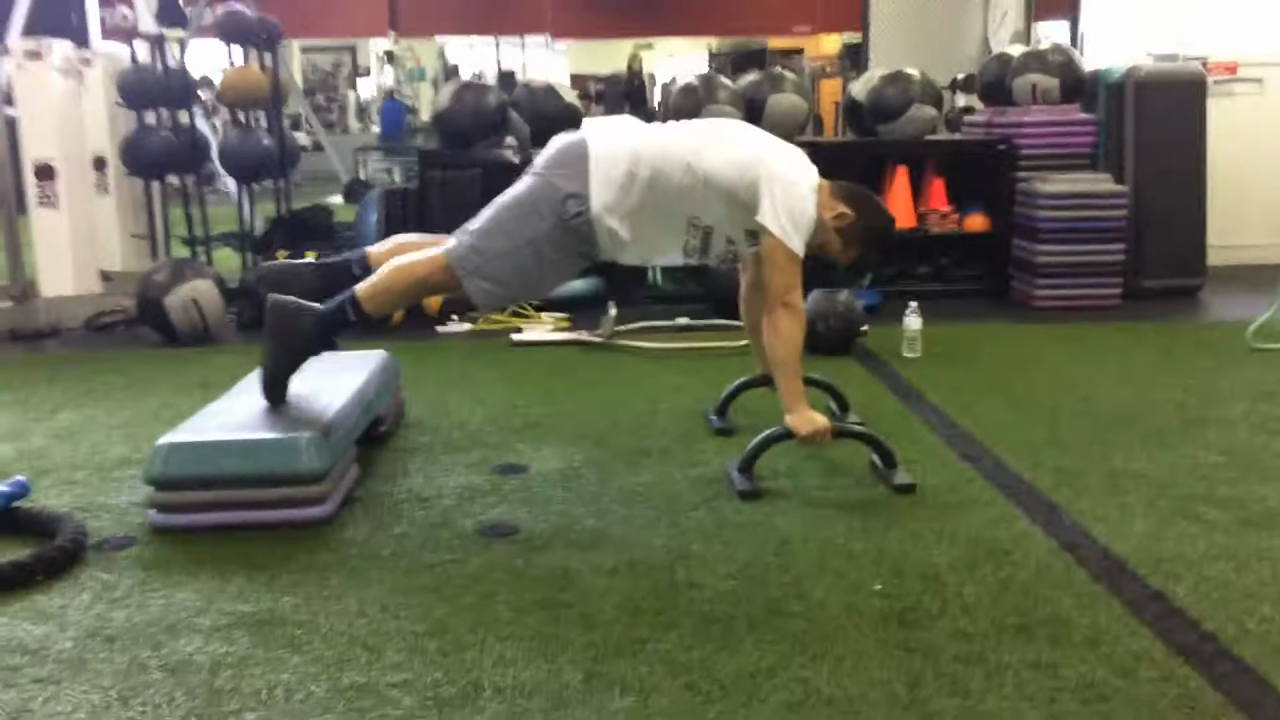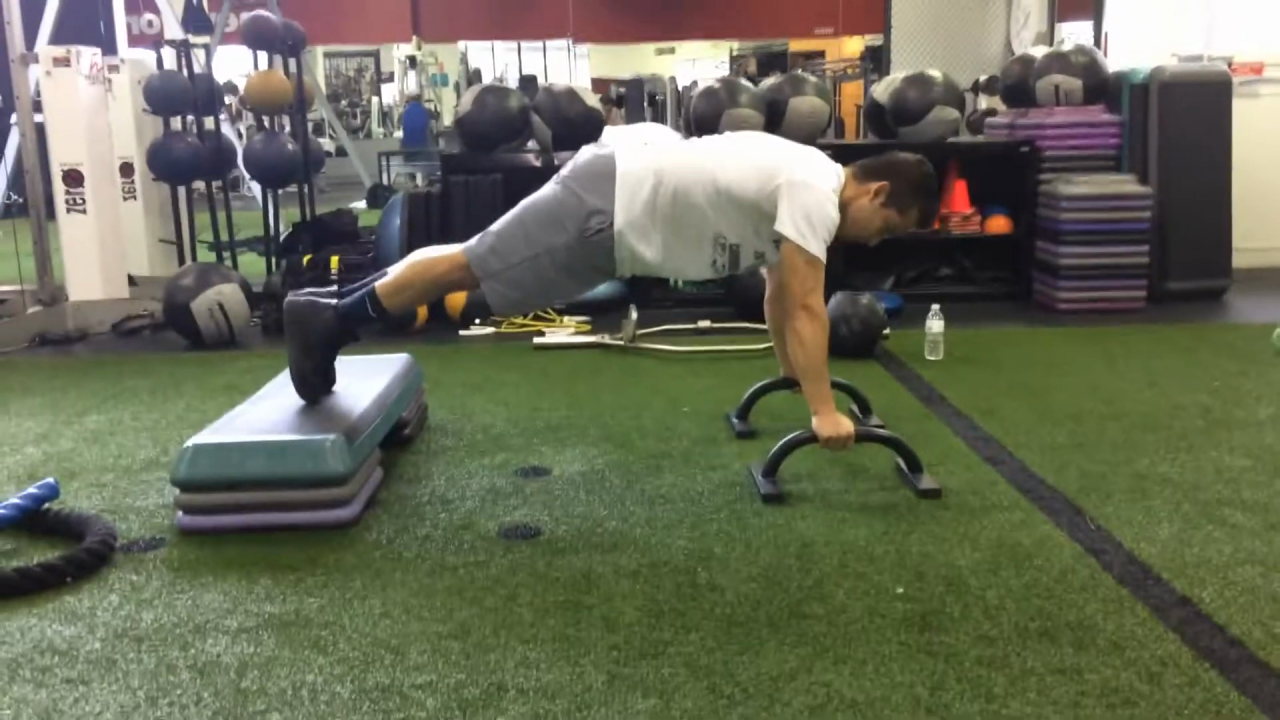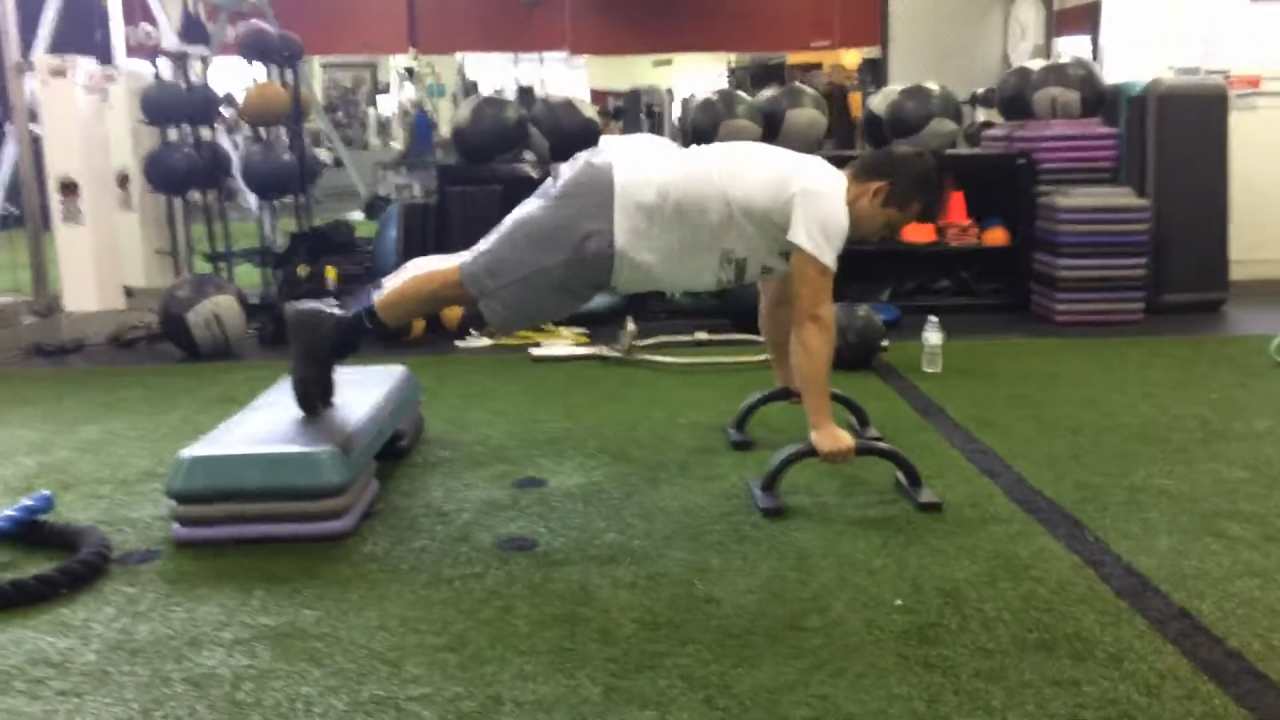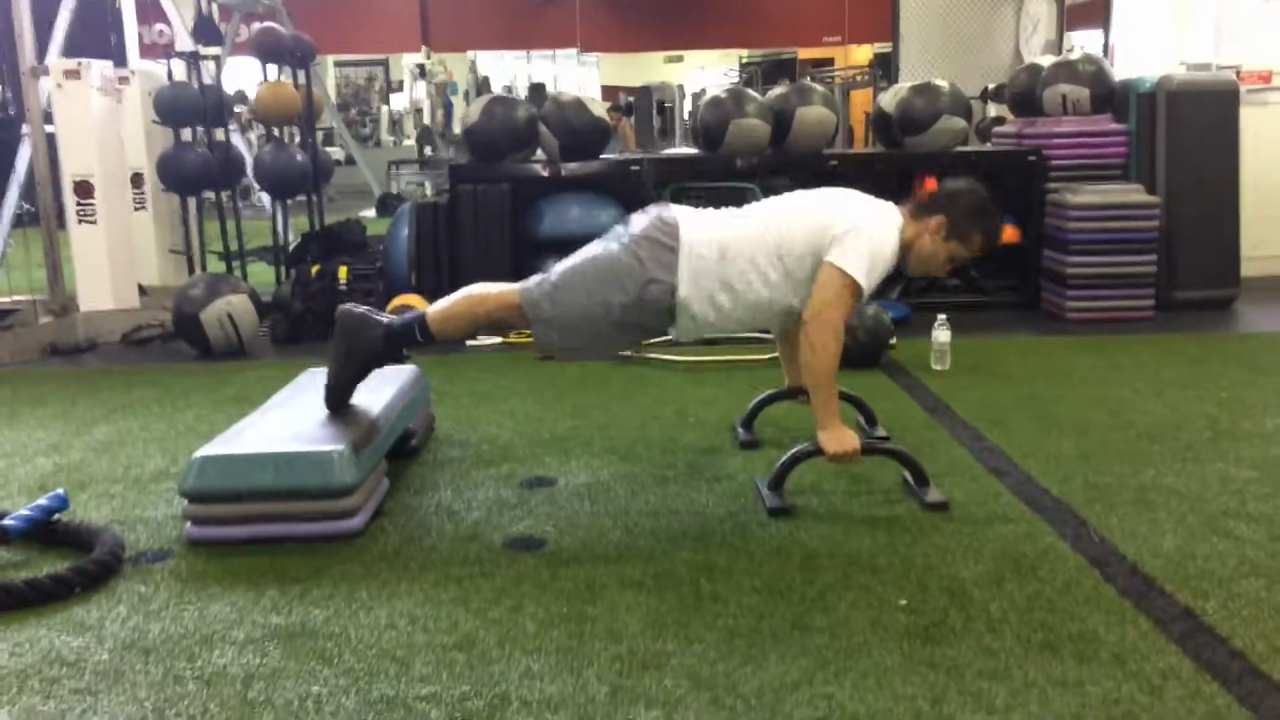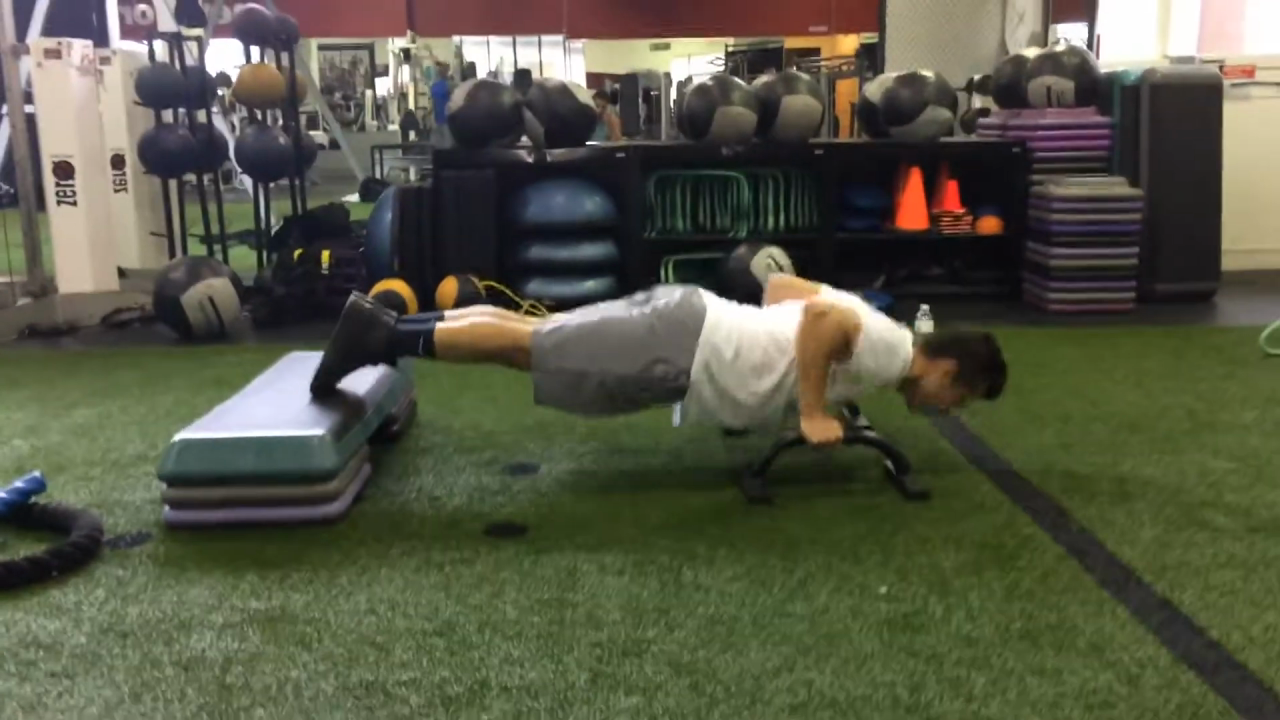
dt=1s
person 1, frame 1
left shoulder: (776, 183)
right shoulder: (795, 195)
left elbow: (756, 287)
right elbow: (784, 304)
left wrist: (770, 370)
right wrist: (796, 408)
left hip: (597, 177)
right hip: (589, 188)
left knee: (462, 253)
right knee: (453, 266)
left ankle: (319, 276)
right ankle: (309, 326)
person 1, frame 2
left shoulder: (806, 183)
right shoulder: (817, 196)
left elbow: (780, 290)
right elbow: (805, 307)
left wrist: (792, 371)
right wrist: (824, 410)
left hip: (617, 194)
right hip: (607, 204)
left knee: (473, 261)
right knee: (470, 267)
left ankle: (338, 303)
right ankle: (329, 320)
person 1, frame 3
left shoulder: (806, 190)
right shoulder: (828, 205)
left elbow: (779, 298)
right elbow: (815, 317)
left wrist: (787, 380)
right wrist: (822, 424)
left hip: (609, 194)
right hip: (604, 216)
left knee: (471, 272)
right knee: (466, 281)
left ankle: (336, 318)
right ankle: (330, 328)
person 1, frame 4
left shoulder: (865, 218)
right shoulder: (880, 236)
left elbow: (788, 279)
right elbow: (823, 323)
left wrist: (795, 378)
right wrist: (829, 423)
left hip: (671, 248)
right hip: (666, 272)
left knee: (524, 303)
right knee: (520, 306)
left ankle: (384, 327)
right ankle: (378, 335)
person 1, frame 5
left shoulder: (877, 326)
right shoulder: (889, 350)
left elbow: (780, 282)
right elbow: (821, 318)
left wrist: (789, 376)
right wrist: (812, 413)
left hip: (688, 320)
right hip: (680, 350)
left knee: (531, 334)
right knee: (526, 345)
left ankle: (384, 325)
right ankle: (379, 331)
